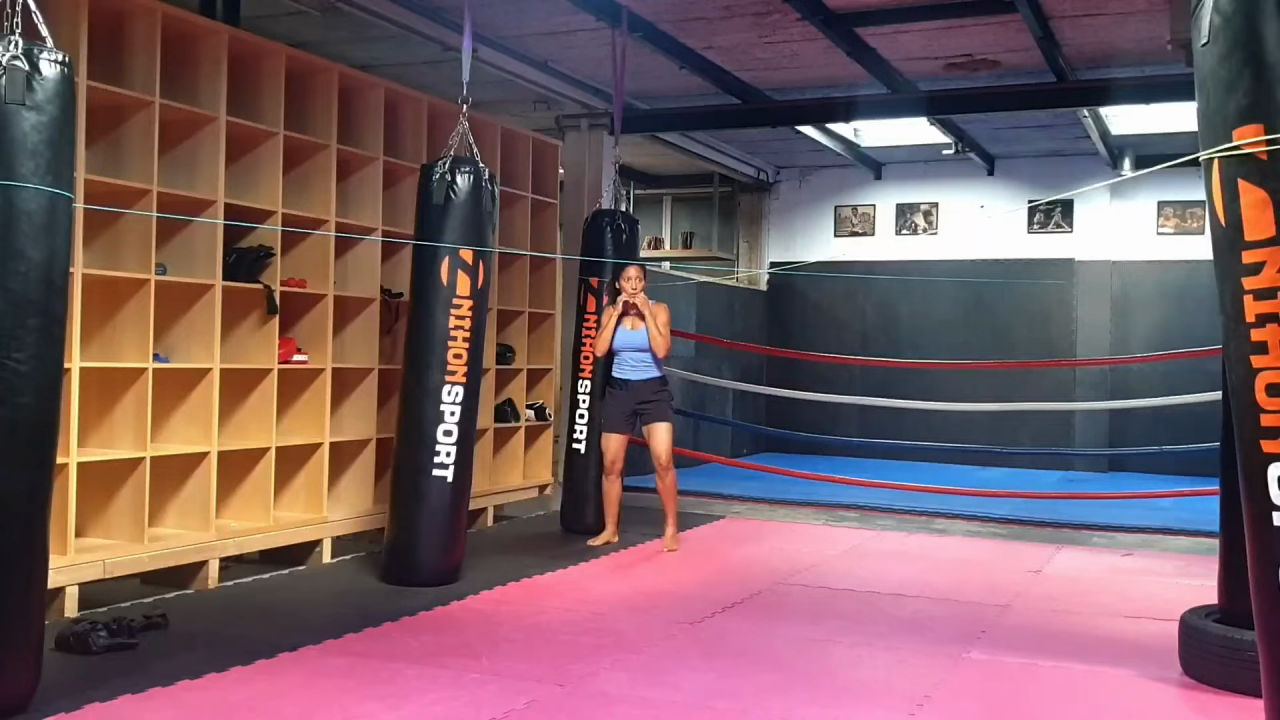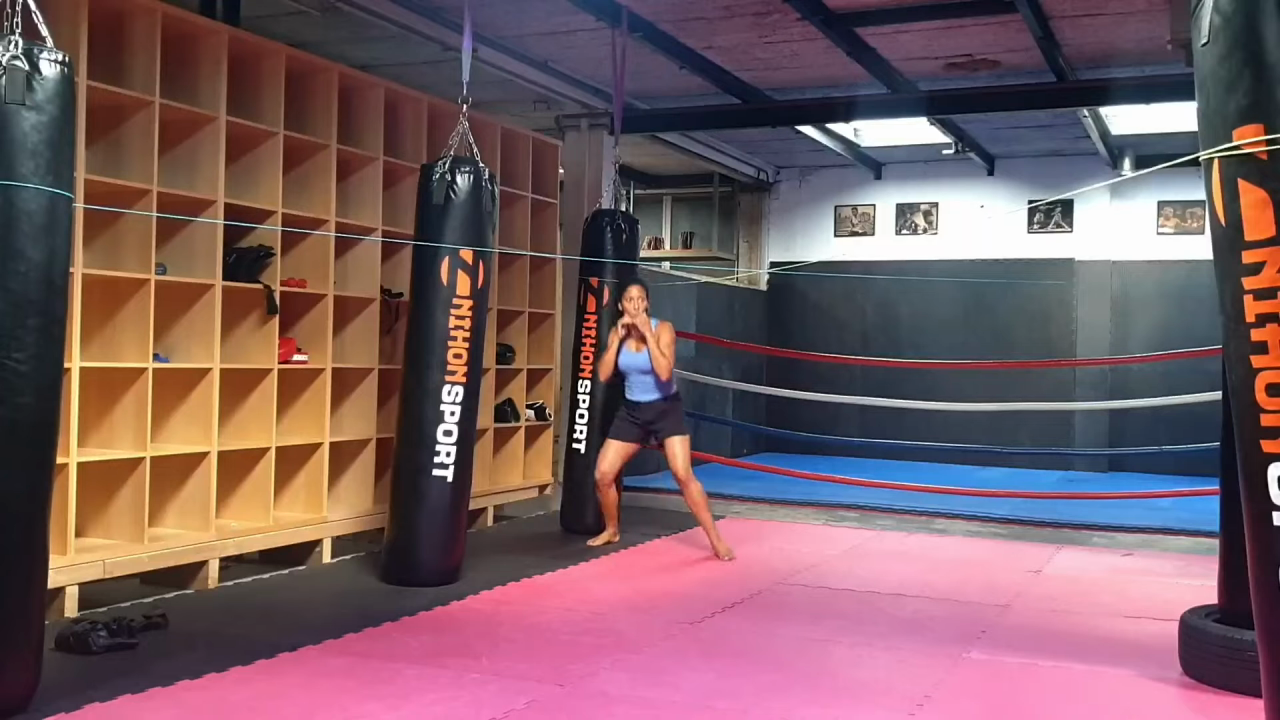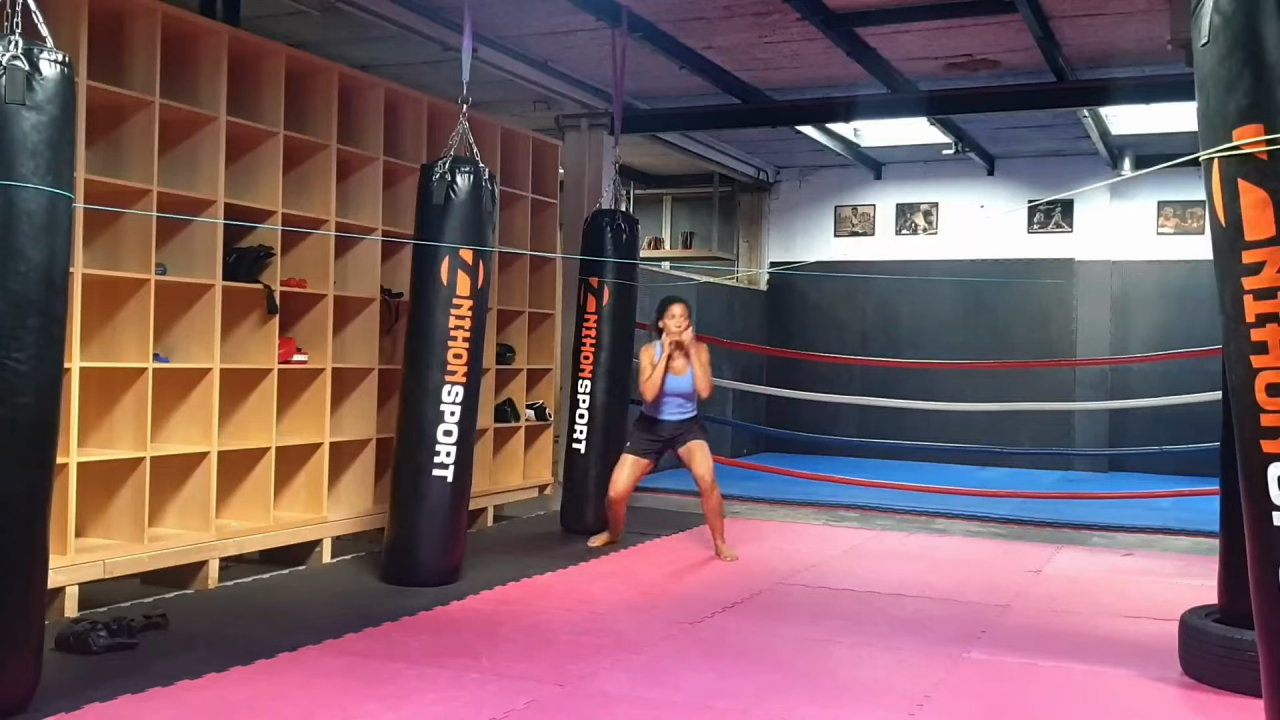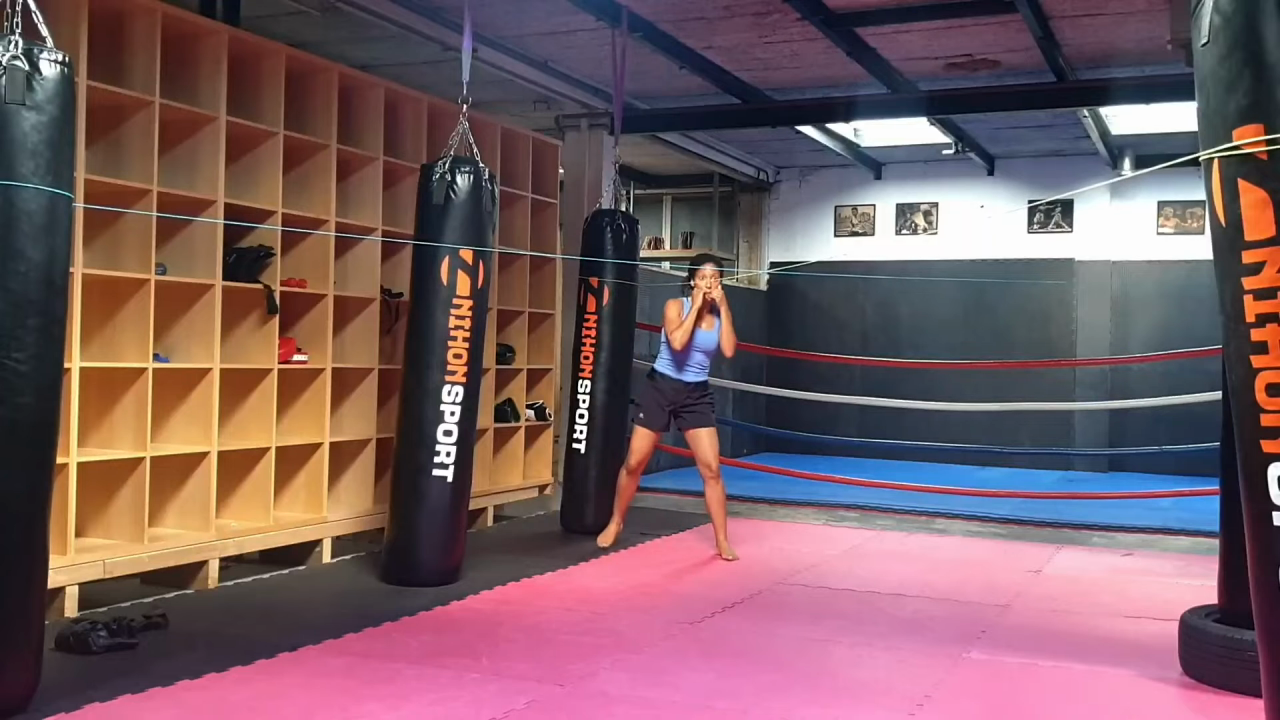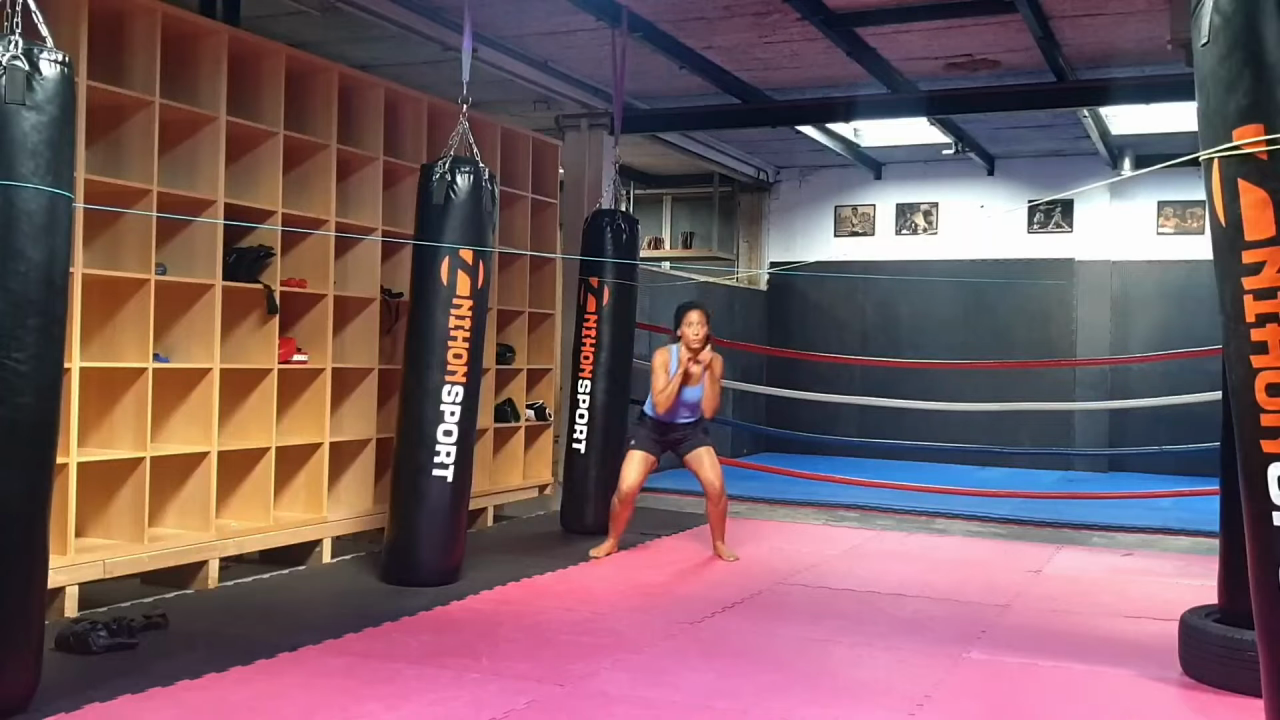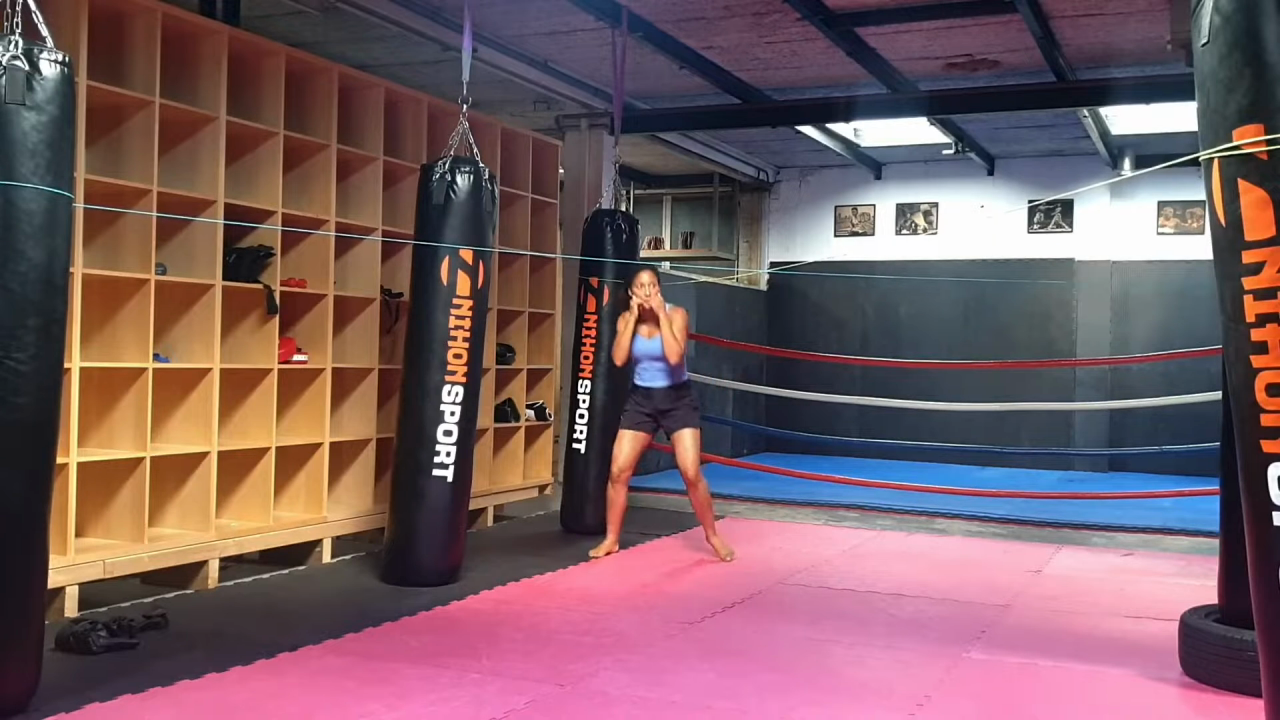
dt=0.3s
person 1, frame 1
left shoulder: (658, 309)
right shoulder: (611, 311)
left elbow: (662, 351)
right elbow: (600, 350)
left wrist: (645, 313)
right wrist: (615, 313)
left hip: (653, 391)
right hip: (619, 391)
left knee: (663, 462)
right knee: (611, 466)
left ankle: (671, 528)
right ankle: (610, 530)
person 1, frame 2
left shoulder: (663, 329)
right shoulder: (617, 332)
left elbow: (665, 373)
right elbow: (603, 375)
left wrist: (647, 335)
right wrist: (617, 338)
left hip: (666, 409)
right hip: (632, 411)
left knee: (683, 474)
right knee: (603, 474)
left ankle: (715, 539)
right ankle: (611, 529)
person 1, frame 3
left shoulder: (700, 351)
right shoulder: (650, 351)
left elbow: (705, 391)
right elbow: (648, 394)
left wrist: (692, 351)
right wrist: (667, 355)
left hip: (687, 426)
right hip: (651, 427)
left knee: (707, 480)
right knee: (616, 493)
left ankle: (720, 544)
right ankle: (613, 533)
person 1, frame 4
left shoulder: (721, 314)
right shoulder: (675, 306)
left elbow: (729, 350)
right elbow: (677, 342)
left wrist: (723, 307)
right wrist: (696, 305)
left hip: (697, 394)
right hip: (660, 387)
left knee: (711, 468)
right knee: (635, 463)
left ankle: (722, 541)
right ankle: (616, 522)
person 1, frame 5
left shoulder: (714, 361)
right shoulder: (663, 357)
left elbow: (709, 411)
right elbow: (661, 407)
left wrist: (707, 373)
right wrist: (680, 371)
left hip: (690, 430)
right hip: (652, 428)
left knee: (716, 487)
right knee: (626, 489)
left ankle: (719, 544)
right ankle: (612, 541)
person 1, frame 6
left shoulder: (676, 313)
right shoulder: (626, 319)
left elbow: (675, 356)
right elbow: (618, 359)
left wrist: (661, 315)
right wrist: (632, 316)
left hip: (678, 399)
right hip: (641, 400)
left knee: (691, 473)
right knee: (618, 471)
left ankle: (712, 534)
right ankle: (611, 539)
